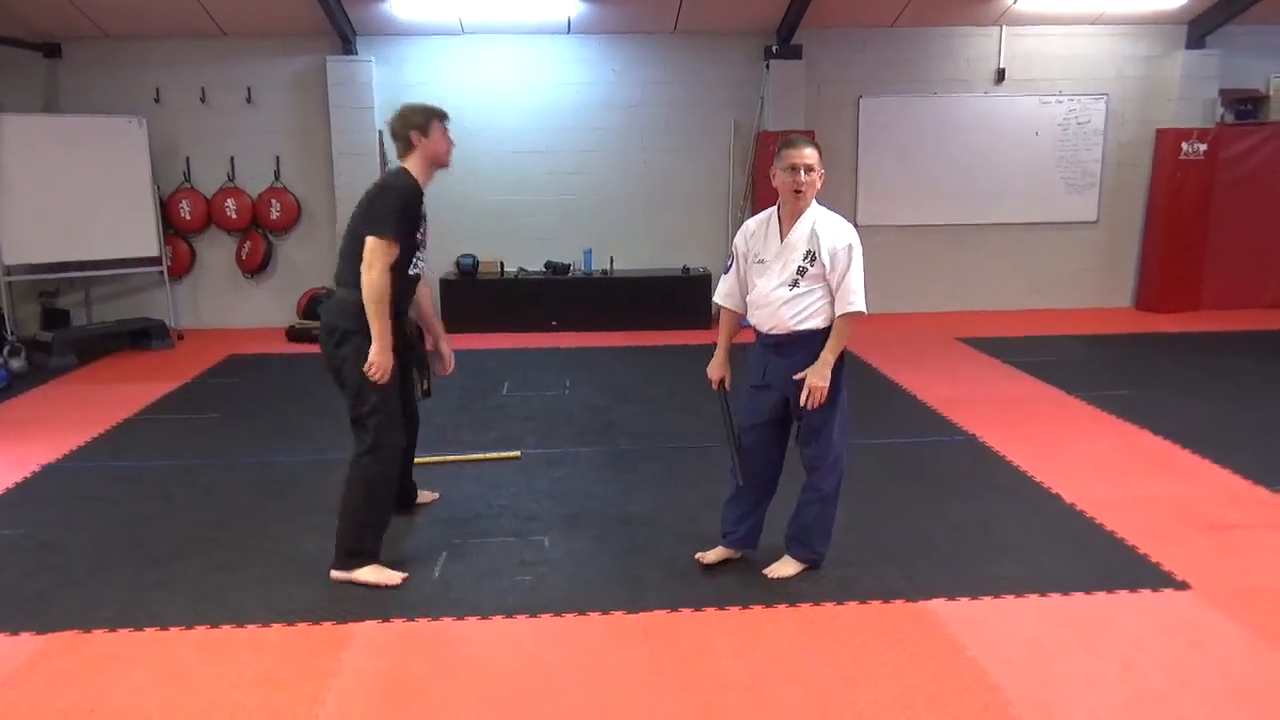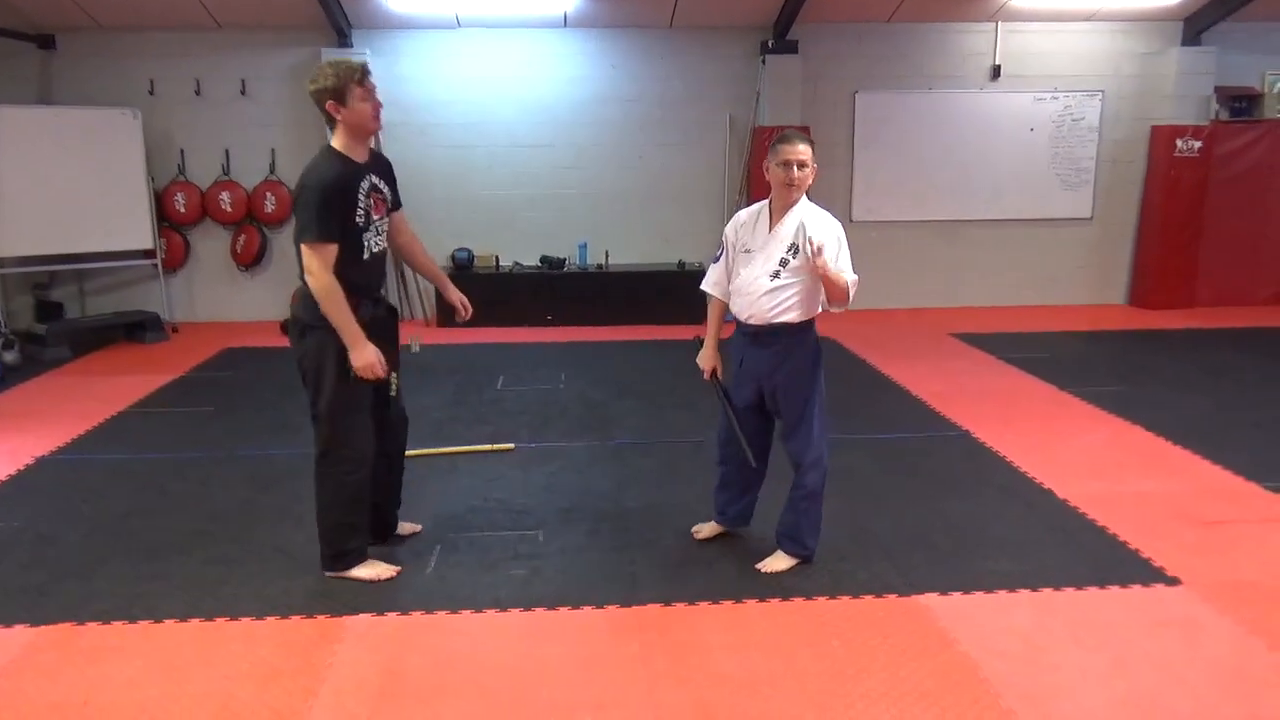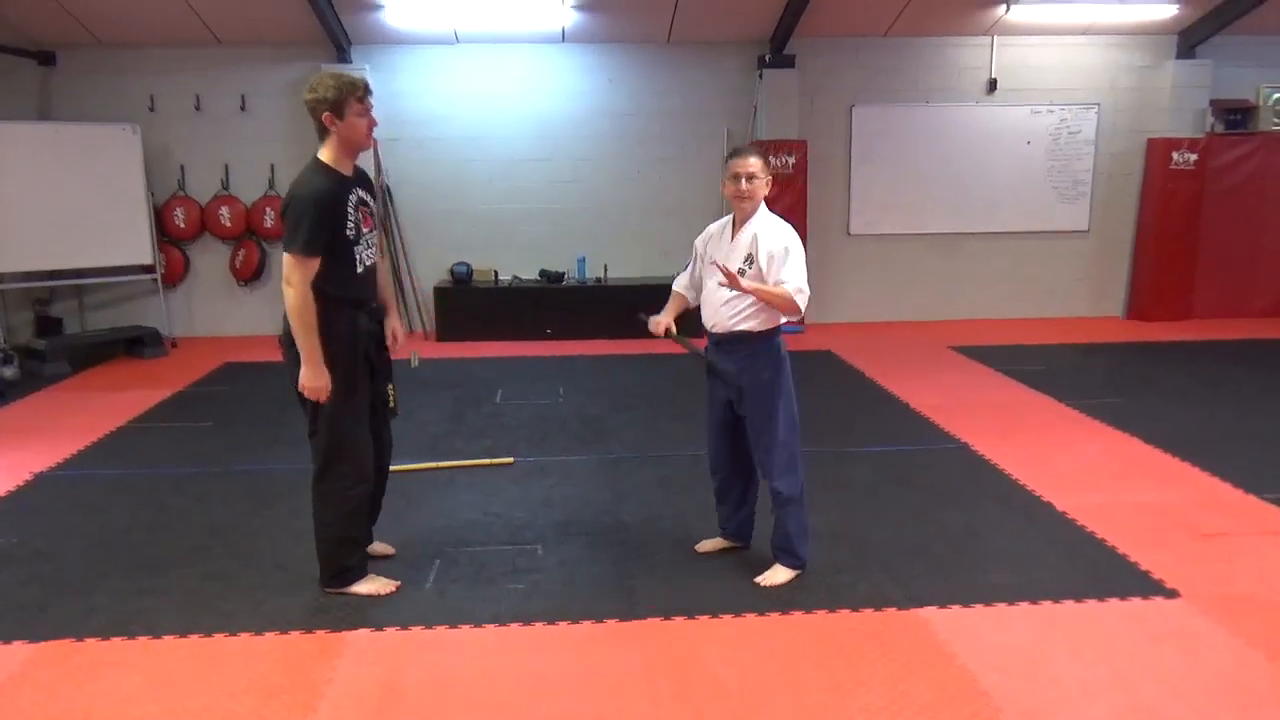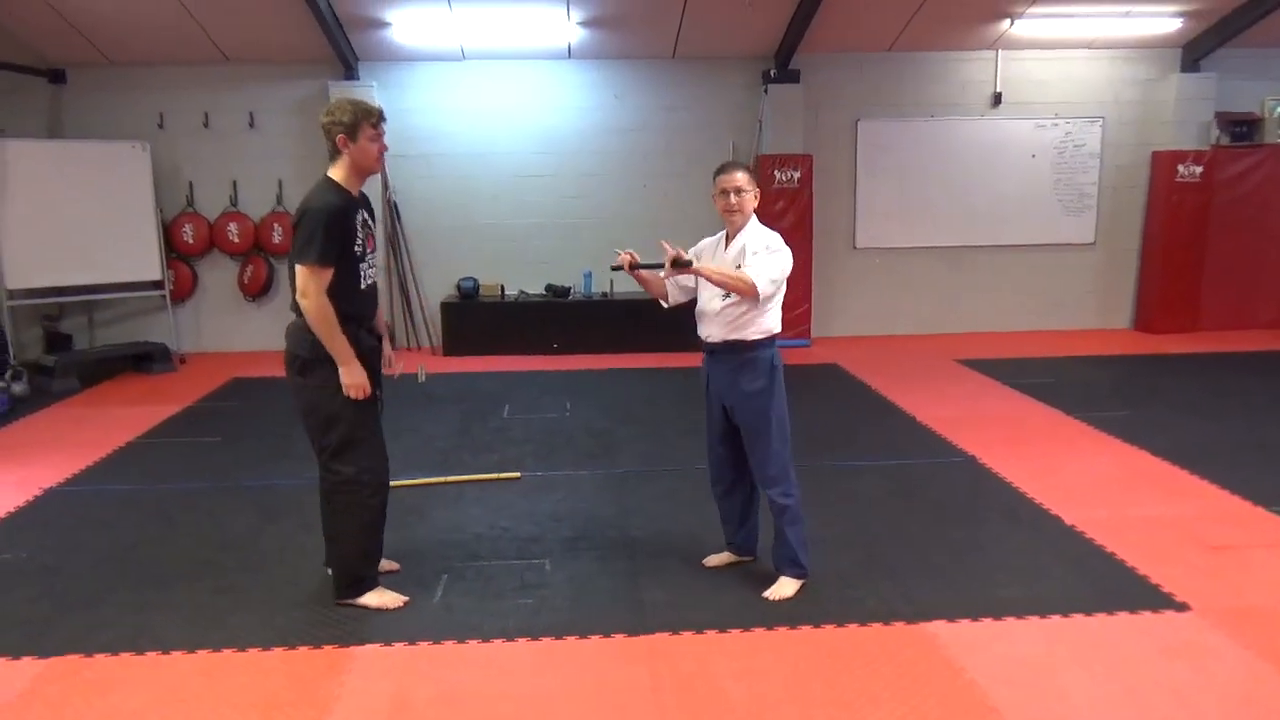
dt=0.4s
person 1, frame 1
left shoulder: (408, 196)
right shoulder: (398, 191)
left elbow: (412, 282)
right elbow: (373, 268)
left wrist: (438, 338)
right wrist: (381, 343)
left hip: (381, 329)
right hip: (358, 328)
left knee: (402, 416)
right knee: (380, 435)
left ankle: (398, 494)
right ankle: (352, 559)
person 1, frame 2
left shoulder: (378, 166)
right shoulder: (322, 181)
left elbow: (398, 233)
right elbow: (317, 273)
left wrist: (446, 286)
right wrist: (355, 343)
left hip: (369, 312)
right hip: (330, 328)
left knee: (389, 424)
right knee: (346, 441)
left ankle: (380, 521)
right ankle: (343, 556)
person 1, frame 3
left shoulder: (360, 180)
right shoulder: (312, 193)
right elbow: (296, 284)
left wrist: (390, 312)
right wrist: (311, 362)
left hip: (362, 330)
right hip: (329, 338)
left knee: (376, 443)
right knee: (343, 457)
left ankle: (357, 537)
right ankle: (341, 571)
person 1, frame 4
left shoulder: (359, 202)
right shoulder: (324, 208)
right elbow: (309, 294)
left wrist: (381, 340)
right wrist: (347, 363)
left hip: (354, 346)
right hip: (326, 357)
left knee: (359, 458)
right knee: (360, 467)
left ankle: (351, 556)
right ankle: (354, 582)
person 2, frame 1
left shoulder: (836, 233)
right shoulder: (752, 231)
left elbow: (849, 308)
right elbow: (732, 298)
left wrist: (824, 366)
right wrist: (721, 356)
left hip: (814, 355)
right hip: (765, 354)
left knee: (821, 459)
right knee: (752, 451)
left ankle: (804, 549)
right ankle: (735, 539)
person 2, frame 2
left shoulder: (821, 226)
right shoulder: (742, 222)
left elbow: (843, 296)
right elbow: (719, 286)
left wrist: (825, 273)
right wrist: (710, 345)
left hip: (793, 348)
right hip: (746, 344)
left knee: (805, 450)
right knee: (736, 437)
left ankle: (796, 543)
right ankle: (729, 514)
person 2, frame 3
left shoulder: (779, 235)
right shoulder: (712, 235)
left elbow: (795, 304)
right elbow: (689, 285)
left wrist: (747, 287)
right wrist: (666, 315)
left hip: (760, 355)
right hip: (719, 352)
left knee: (777, 457)
right knee: (724, 453)
left ankle: (790, 556)
right ankle: (734, 531)
person 2, frame 4
left shoulder: (770, 245)
right shoulder: (706, 248)
left elbow: (751, 286)
right elbow: (668, 291)
left wrist: (695, 268)
right wrist: (637, 271)
left hip: (756, 364)
right hip: (717, 363)
left knee: (773, 468)
right knee: (725, 464)
left ankle: (793, 567)
right ankle: (740, 544)
